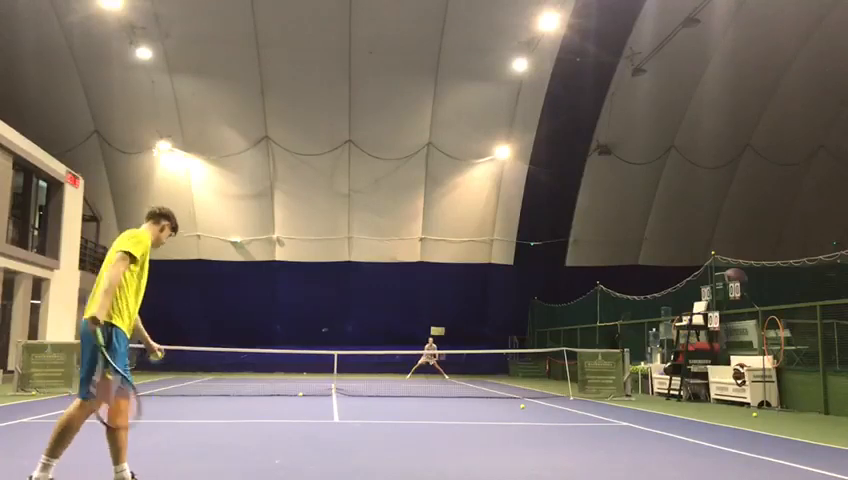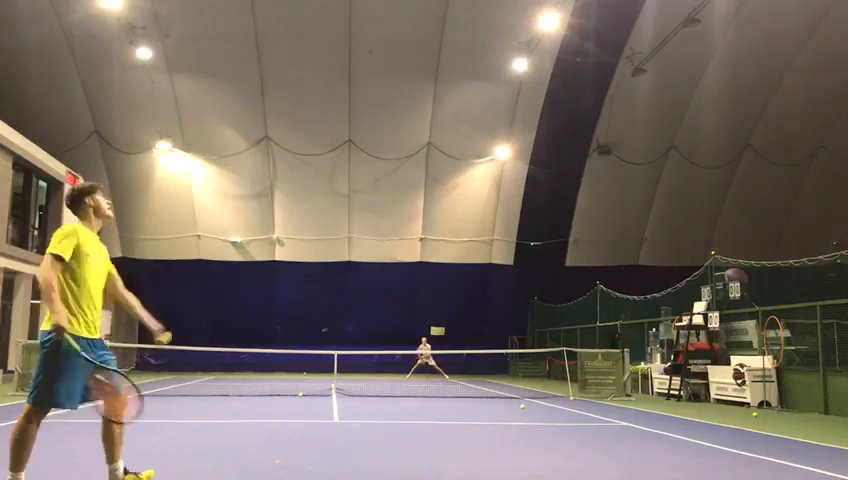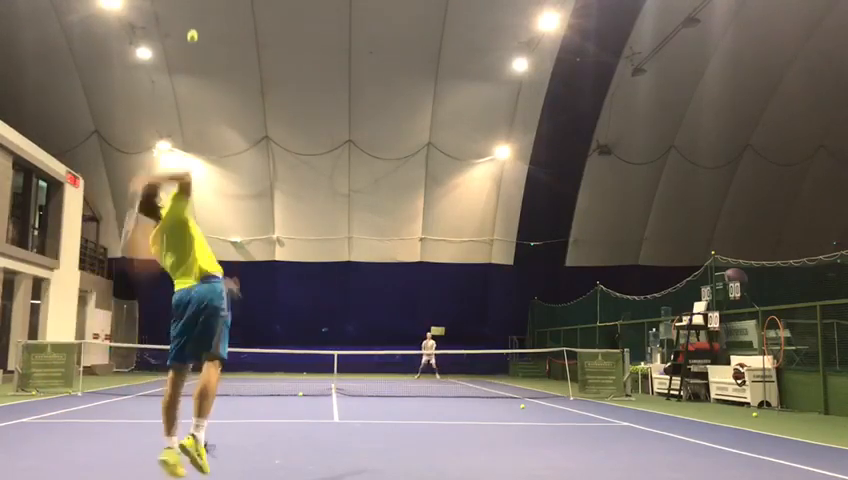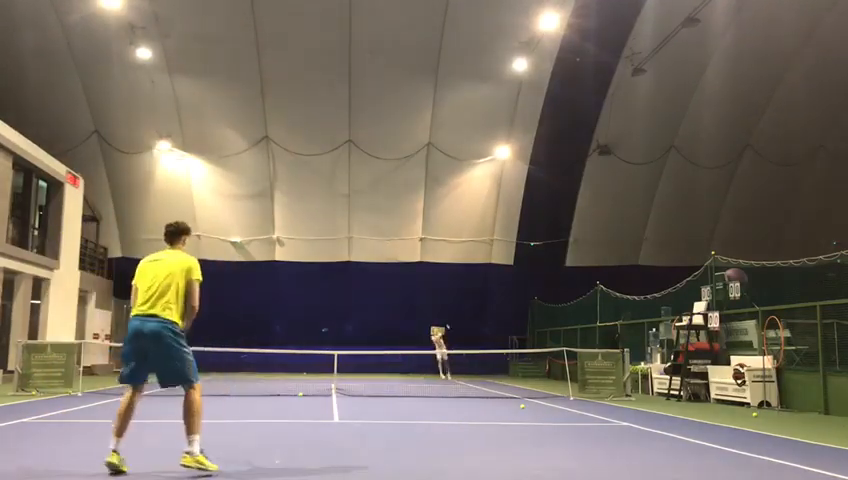
dt=1s
person 1, frame 1
left shoulder: (136, 241)
right shoulder: (139, 237)
right elbow: (116, 268)
left wrist: (148, 340)
right wrist: (101, 308)
left hip: (114, 330)
right hip: (106, 328)
left knee: (120, 404)
right knee: (88, 401)
person 1, frame 2
left shoulder: (99, 248)
right shoulder: (70, 233)
left elbow: (120, 292)
right elbow: (46, 271)
left wrist: (149, 321)
right wrist: (58, 311)
left hip: (92, 339)
right hip: (63, 337)
right knee: (38, 408)
person 1, frame 3
left shoulder: (155, 240)
right shoulder: (173, 214)
right elbow: (184, 180)
left wrist: (220, 281)
left hip: (184, 296)
right hip: (208, 292)
left knee: (177, 374)
right knee: (212, 364)
left ankle: (170, 447)
right ankle: (196, 438)
person 1, frame 4
left shoulder: (146, 262)
right shoulder: (189, 262)
left elbow: (134, 301)
right elbow: (193, 304)
right wrist: (182, 325)
left hip: (136, 324)
right hip: (165, 328)
left knee: (134, 390)
right knee: (192, 387)
left ankle: (115, 452)
right ankle: (193, 452)
